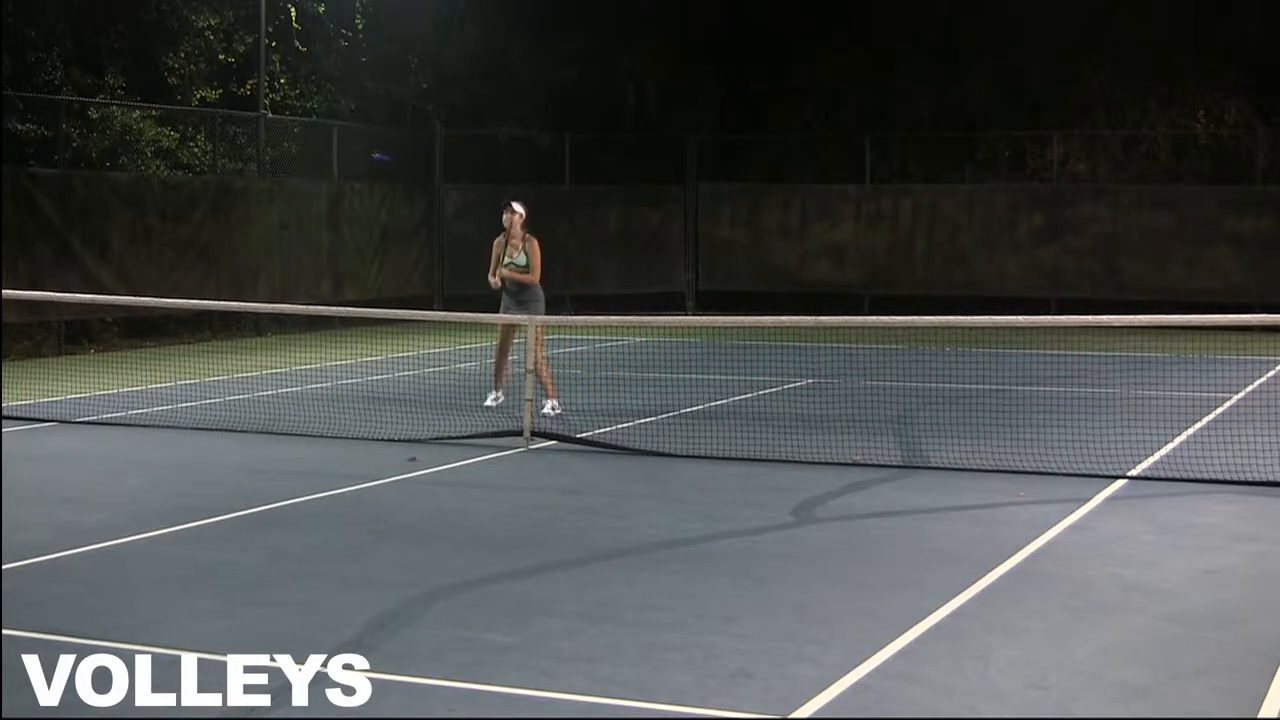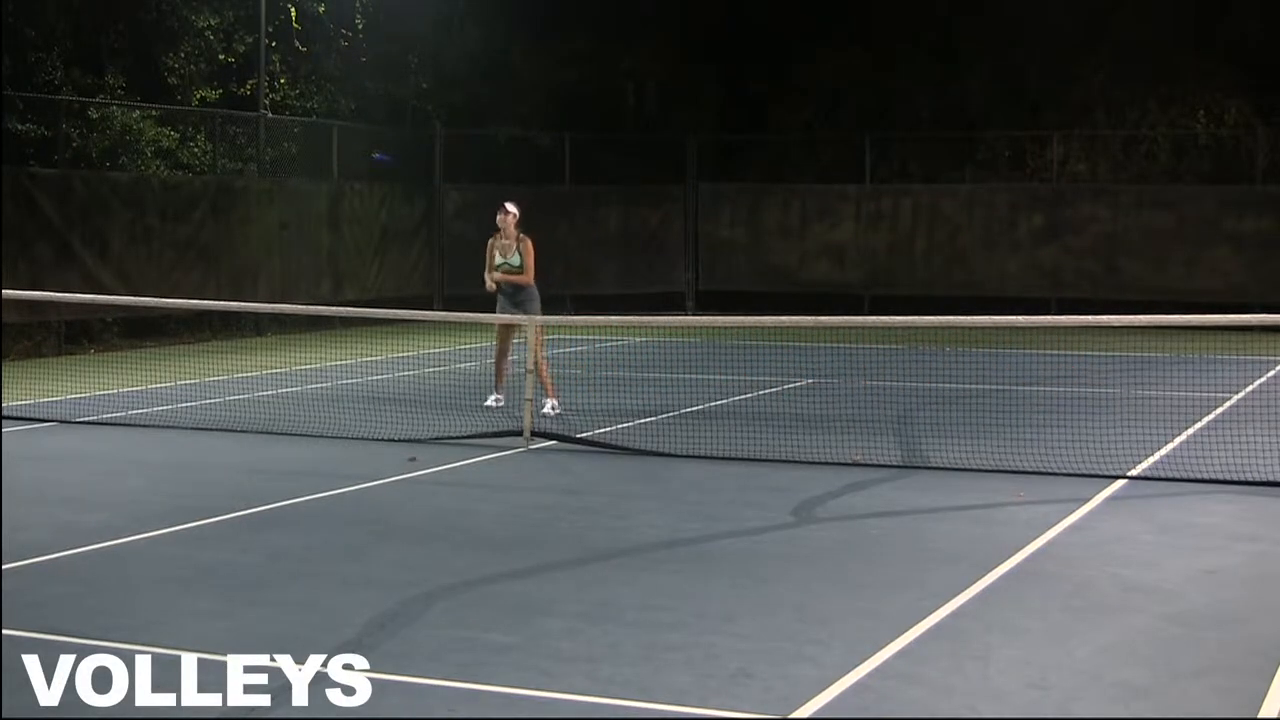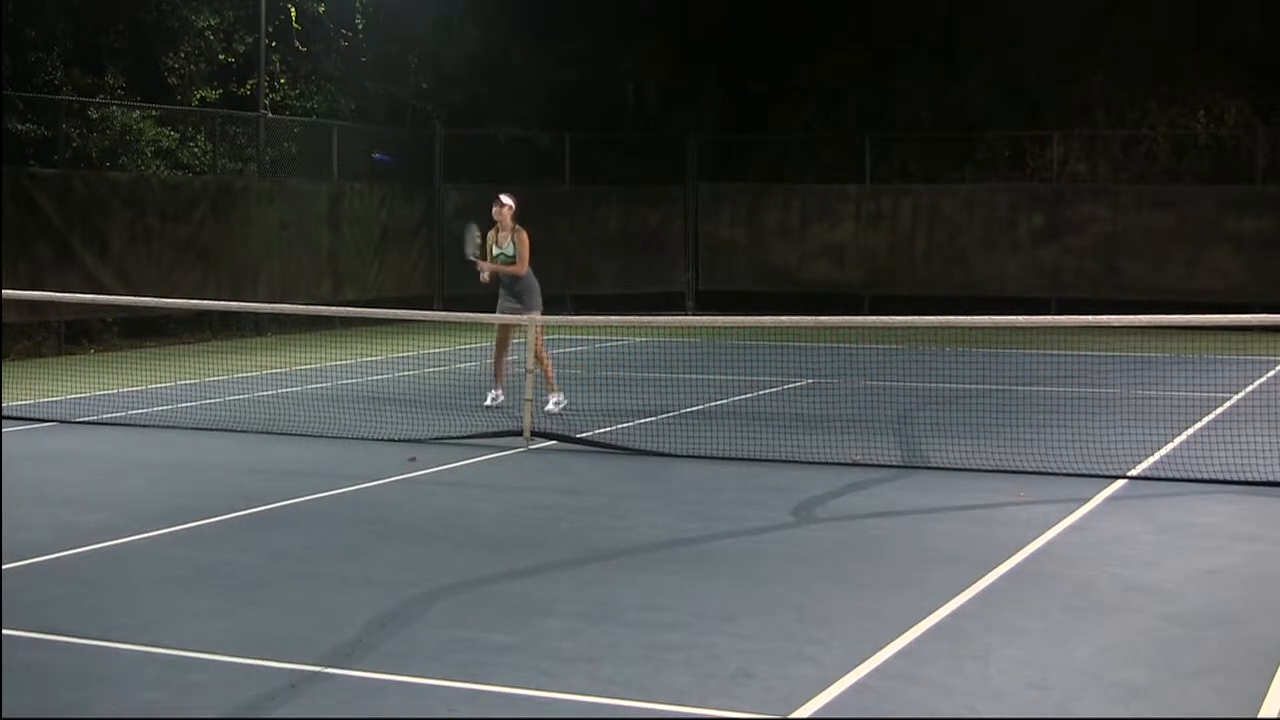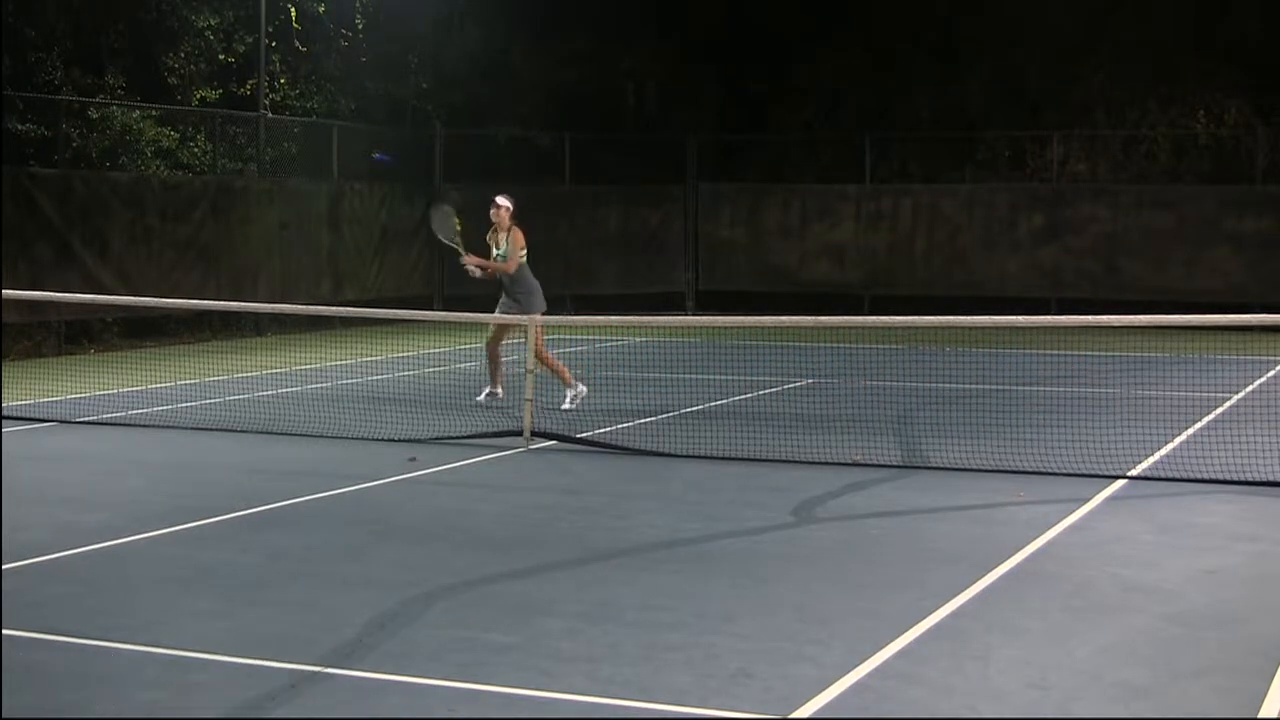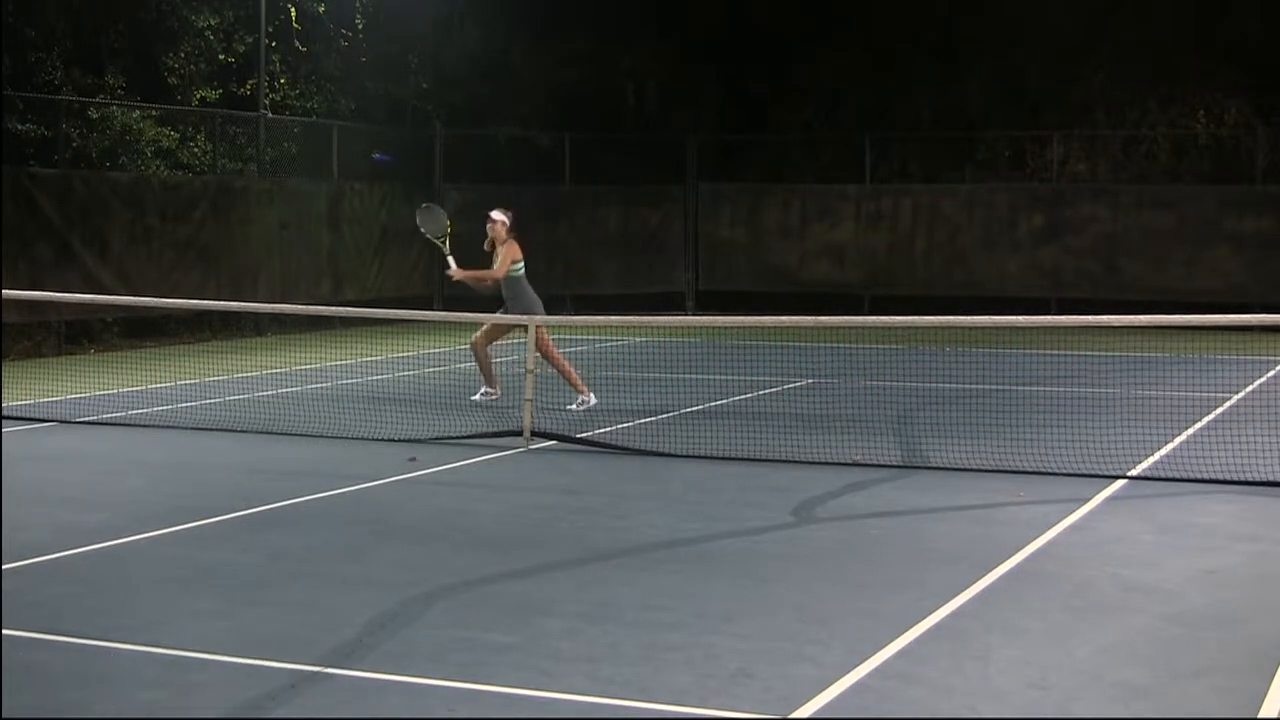
dt=0.1s
person 1, frame 1
left shoulder: (530, 243)
right shoulder: (499, 242)
left elbow: (534, 278)
right elbow: (492, 273)
left wrist: (508, 273)
right wrist: (493, 280)
left hip: (532, 301)
right hip: (509, 300)
left knee: (535, 352)
right knee: (502, 349)
left ankle: (552, 400)
right ankle: (497, 392)
person 1, frame 2
left shoulder: (525, 243)
right shoulder: (493, 243)
left elbow: (529, 279)
right elbow: (488, 273)
left wrist: (502, 276)
right wrist: (489, 282)
left hip: (527, 301)
right hip: (505, 301)
left knee: (535, 352)
right knee: (501, 351)
left ankle: (551, 400)
right ankle: (498, 394)
person 1, frame 3
left shoulder: (520, 234)
right shoulder: (491, 234)
left elbow: (521, 269)
right elbow: (493, 267)
left wrist: (491, 266)
right wrist: (485, 273)
left hip: (527, 294)
right hip: (507, 294)
left knee: (536, 347)
right knee: (501, 345)
left ankle: (555, 394)
right ankle: (497, 391)
person 1, frame 4
left shoulder: (516, 234)
right shoulder: (493, 236)
left elbow: (510, 267)
left wrist: (477, 261)
right wrist: (479, 271)
left hip: (528, 295)
right hip: (509, 296)
left knee: (538, 349)
right knee: (491, 343)
left ankle: (573, 387)
right ankle: (494, 388)
person 1, frame 5
left shoulder: (510, 247)
right shoulder: (497, 247)
left elbow: (497, 274)
right elbow: (489, 285)
left wrist: (464, 274)
right wrist: (463, 277)
left hip: (528, 308)
right hip: (511, 309)
left knee: (550, 356)
right knee: (477, 343)
left ankle: (586, 394)
right ankle: (491, 388)
